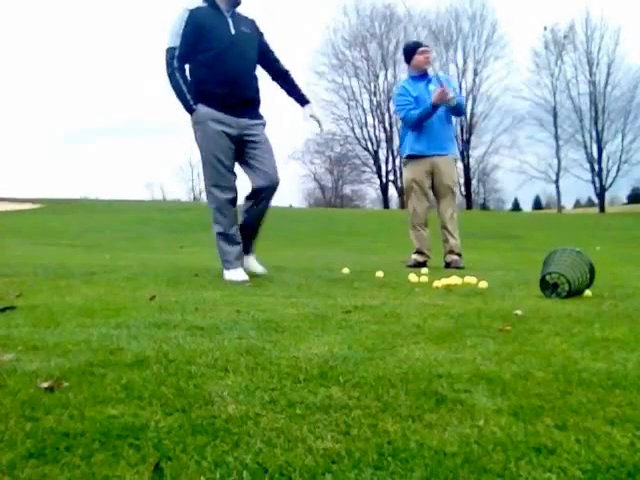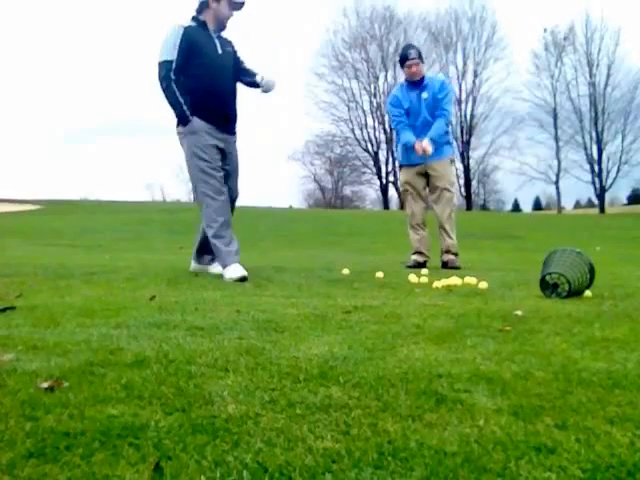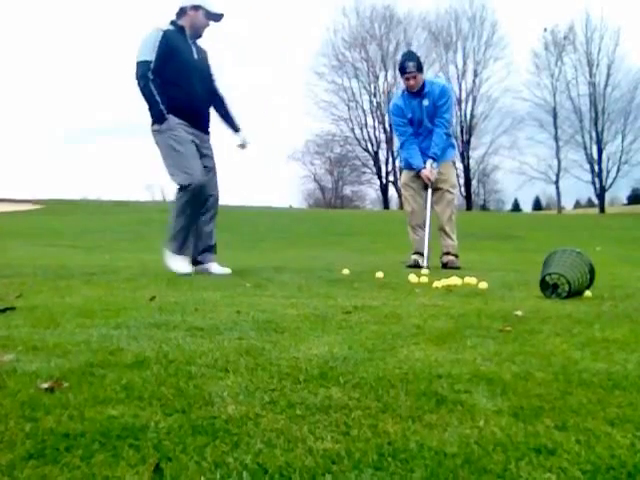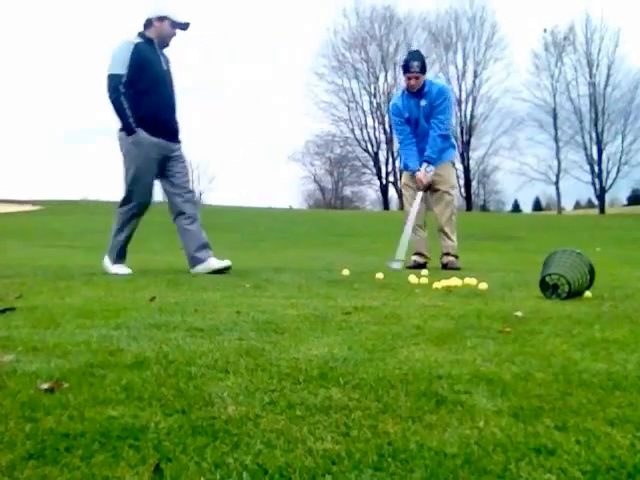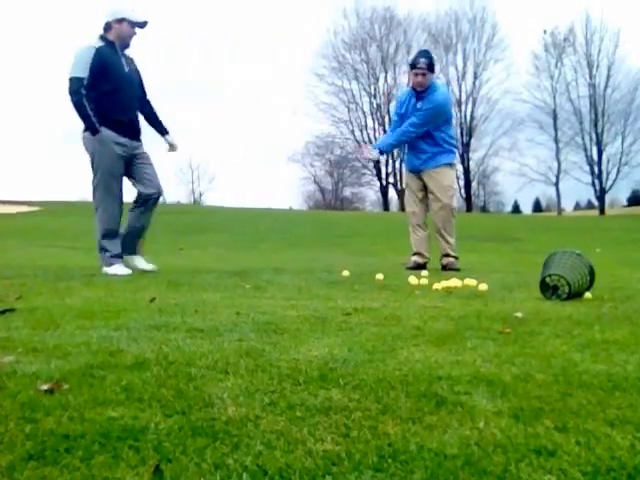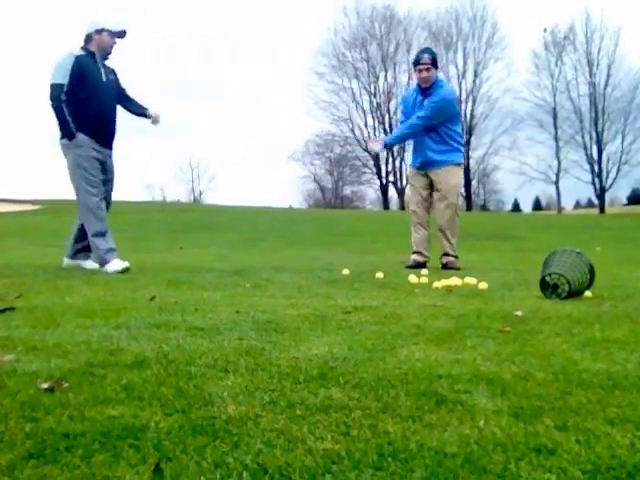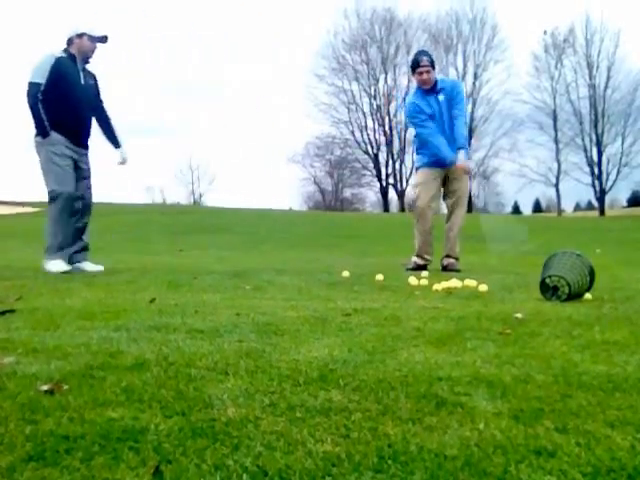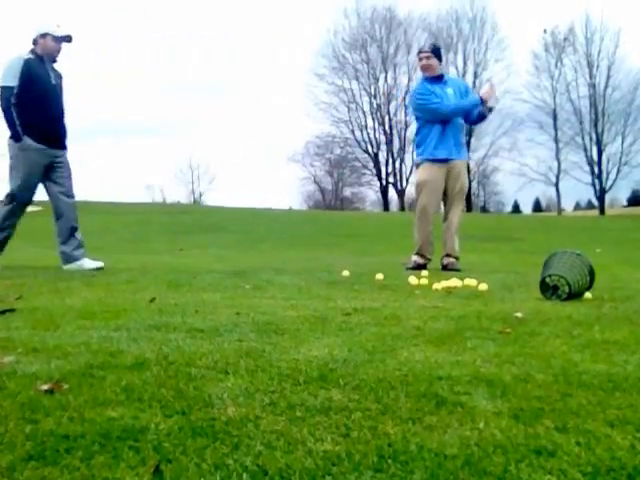
dt=0.3s
person 1, frame 1
left shoulder: (248, 26)
left elbow: (273, 65)
right elbow: (174, 64)
left wrist: (304, 102)
right wrist: (192, 106)
left hip: (250, 119)
right hip: (213, 118)
left knee: (267, 181)
right knee: (222, 191)
left ankle: (244, 247)
right ankle: (231, 261)
person 1, frame 2
left shoulder: (226, 46)
right shoulder: (183, 34)
left elbow: (242, 72)
right elbow: (167, 76)
left wrist: (261, 80)
right wrist: (186, 118)
left hip: (226, 131)
right hip: (198, 129)
left knee: (227, 195)
right knee: (213, 194)
left ankle: (204, 257)
right ankle: (230, 261)
person 1, frame 3
left shoulder: (200, 52)
right shoulder: (161, 37)
left elbow: (212, 93)
right elbow: (145, 76)
left wrist: (236, 128)
right wrist: (162, 117)
left hip: (200, 131)
right hip: (173, 127)
left knee: (209, 194)
right knee: (193, 182)
left ankle: (204, 259)
right ankle: (176, 249)
person 1, frame 4
left shoulder: (163, 59)
right shoulder: (131, 49)
right elbow: (116, 89)
right wrist: (132, 129)
left hip: (169, 142)
right hip: (141, 140)
left knee: (185, 198)
right knee: (137, 199)
left ankle: (201, 259)
right ankle: (114, 257)
person 1, frame 5
left shoulder: (129, 62)
right shoulder: (92, 53)
left elbow: (142, 101)
right elbow: (77, 92)
left wrist: (164, 132)
right wrist: (96, 130)
left hip: (133, 141)
right hip: (106, 139)
left knee: (151, 191)
right knee: (109, 201)
left ankle: (129, 251)
right ankle: (111, 258)
person 1, frame 6
left shoulder: (110, 73)
right shoulder: (73, 61)
left elbow: (124, 99)
right elbow: (57, 97)
left wrist: (146, 113)
right wrist: (72, 134)
left hip: (104, 147)
right hip: (81, 144)
left knee: (101, 201)
right knee: (92, 199)
left ankle: (78, 253)
right ankle: (108, 257)
person 1, frame 7
left shoulder: (90, 77)
right shoulder: (52, 63)
left elbow: (99, 112)
right elbow: (34, 97)
left wrist: (117, 145)
right wrist: (46, 133)
left hip: (80, 147)
right hip: (55, 143)
left knee: (82, 202)
right knee: (63, 193)
left ankle: (77, 257)
right ankle: (55, 255)
person 1, frame 8
left shoulder: (55, 75)
right shoulder: (22, 64)
left wrist: (59, 144)
right wrist: (20, 137)
left hip: (56, 150)
right hip: (29, 147)
left knee: (65, 203)
left ankle: (74, 257)
person 2, frame 1
left shoulder: (441, 81)
right shoulder: (402, 90)
left elbow: (458, 111)
right elbow: (410, 117)
left wrist: (452, 99)
right wrist: (433, 102)
left hip: (445, 153)
right hip: (415, 155)
left knee: (448, 205)
right knee: (417, 207)
left ankle: (452, 253)
right ankle: (420, 253)
person 2, frame 2
left shoulder: (441, 85)
right shoulder: (396, 96)
left elbow: (443, 117)
right elbow: (400, 127)
left wrist: (430, 140)
right wrist: (414, 144)
left hip: (439, 155)
right hip: (410, 160)
left knee: (445, 206)
right knee: (413, 210)
left ankle: (449, 253)
right ankle: (419, 254)
person 2, frame 3
left shoulder: (442, 90)
right shoulder: (397, 104)
left elbow: (442, 127)
right elbow: (406, 139)
left wrist: (432, 159)
right wrist: (420, 166)
left hip: (441, 159)
right hip: (412, 164)
left knee: (446, 208)
right knee: (414, 211)
left ankle: (449, 254)
right ankle: (419, 254)
person 2, frame 4
left shoulder: (441, 91)
right shoulder: (397, 103)
left elbow: (439, 129)
right elbow: (404, 139)
left wrist: (428, 161)
right wrist: (416, 168)
left hip: (440, 159)
right hip: (413, 164)
left knee: (445, 209)
right knee: (414, 211)
left ankle: (449, 255)
right ankle: (419, 255)
person 2, frame 5
left shoulder: (439, 98)
right shoulder: (404, 97)
left elbow: (411, 129)
right elbow: (396, 129)
left wrist: (379, 149)
right wrist: (378, 146)
left hip: (439, 161)
right hip: (413, 163)
left knee: (443, 209)
right knee: (415, 212)
left ankle: (449, 256)
right ankle: (419, 256)
person 2, frame 6
left shoulder: (445, 96)
right shoulder: (409, 96)
left elbow: (416, 125)
right elbow: (404, 126)
left wrist: (386, 142)
right wrist: (386, 141)
left hip: (446, 161)
right hip: (419, 162)
left knee: (448, 209)
right knee: (417, 209)
left ankle: (449, 255)
right ankle: (419, 254)
person 2, frame 7
left shoulder: (453, 87)
right shoulder: (413, 103)
left elbow: (459, 121)
right elbow: (429, 134)
left wrist: (461, 151)
right wrist: (451, 159)
left hip: (458, 162)
right hip: (428, 163)
left knee: (456, 211)
right knee: (423, 209)
left ankle: (450, 257)
right ankle: (421, 257)
person 2, frame 8
left shoulder: (459, 86)
right shoulder: (420, 91)
left elbow: (472, 118)
right elbow: (445, 111)
left wrist: (484, 107)
right wrist: (478, 100)
left hip: (457, 157)
right hip: (430, 158)
left knee: (454, 209)
right knee: (425, 208)
left ankle: (450, 256)
right ankle: (421, 256)
